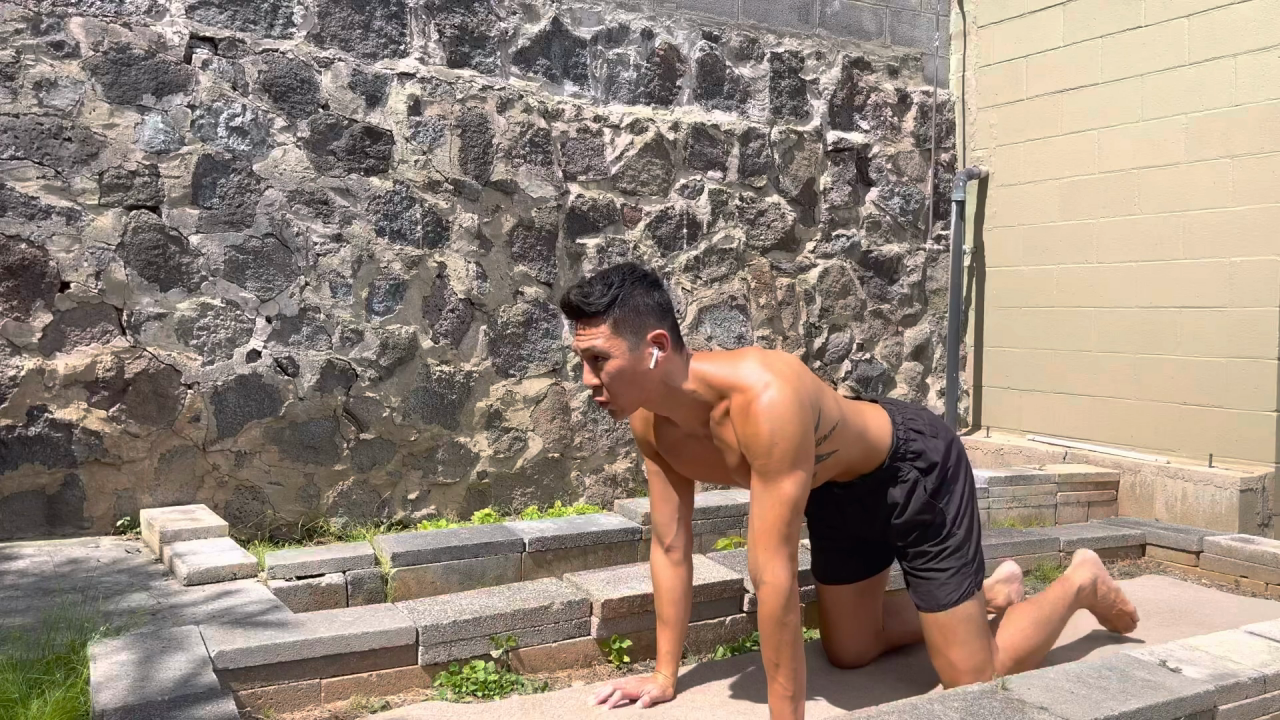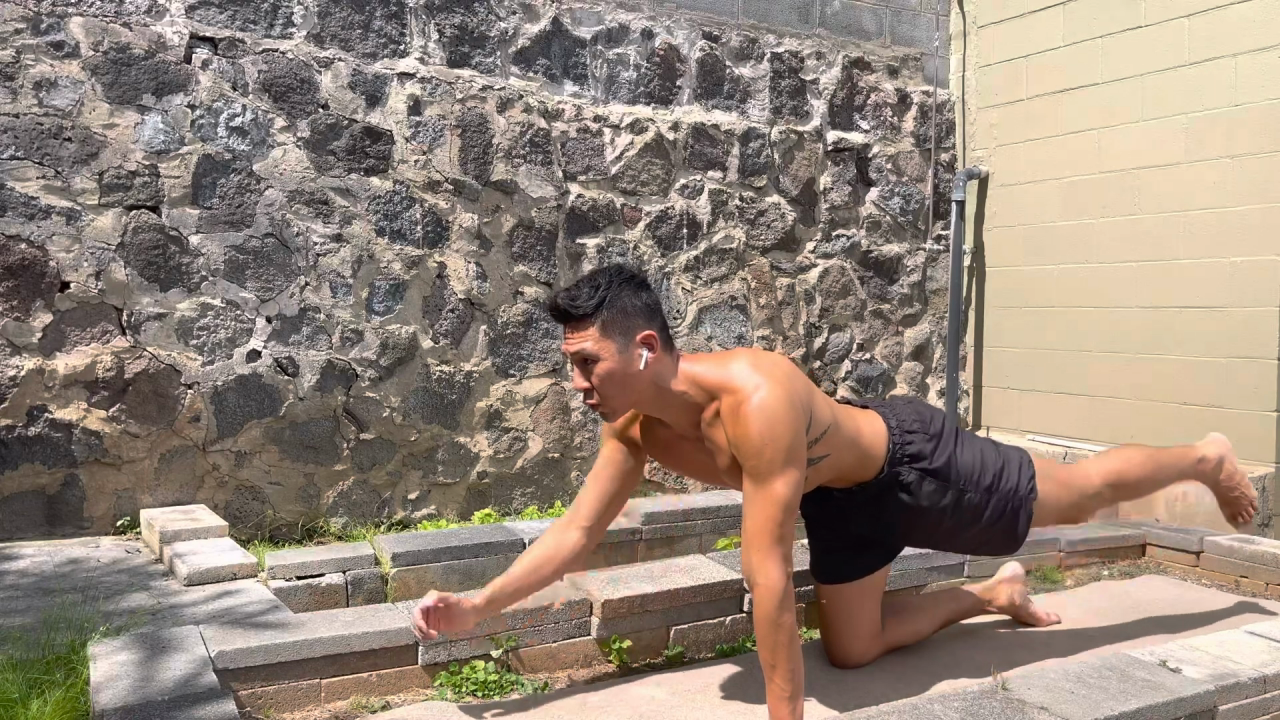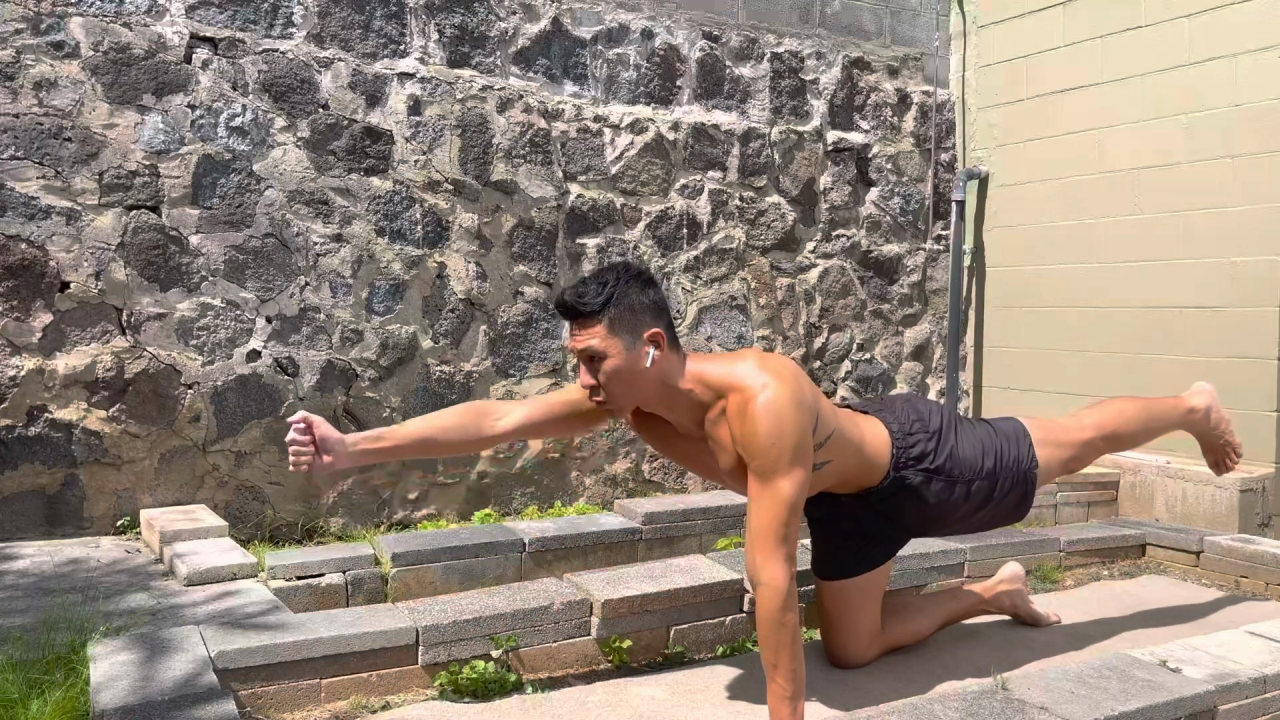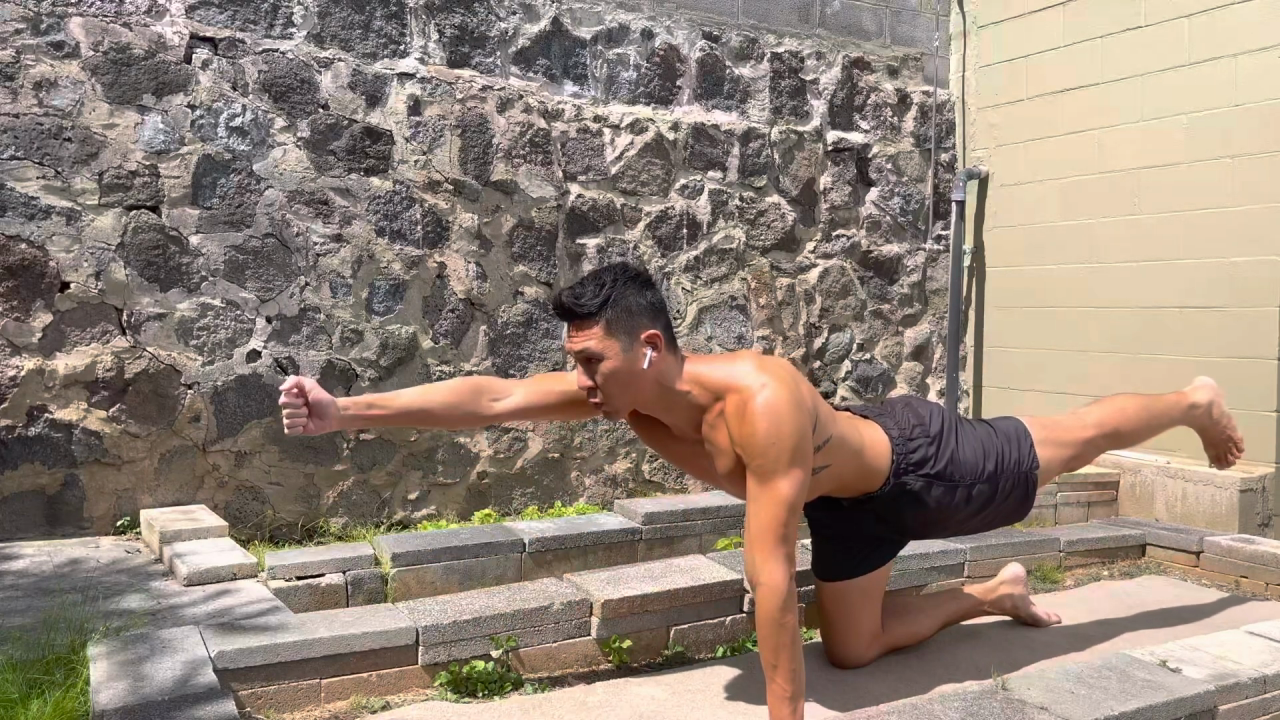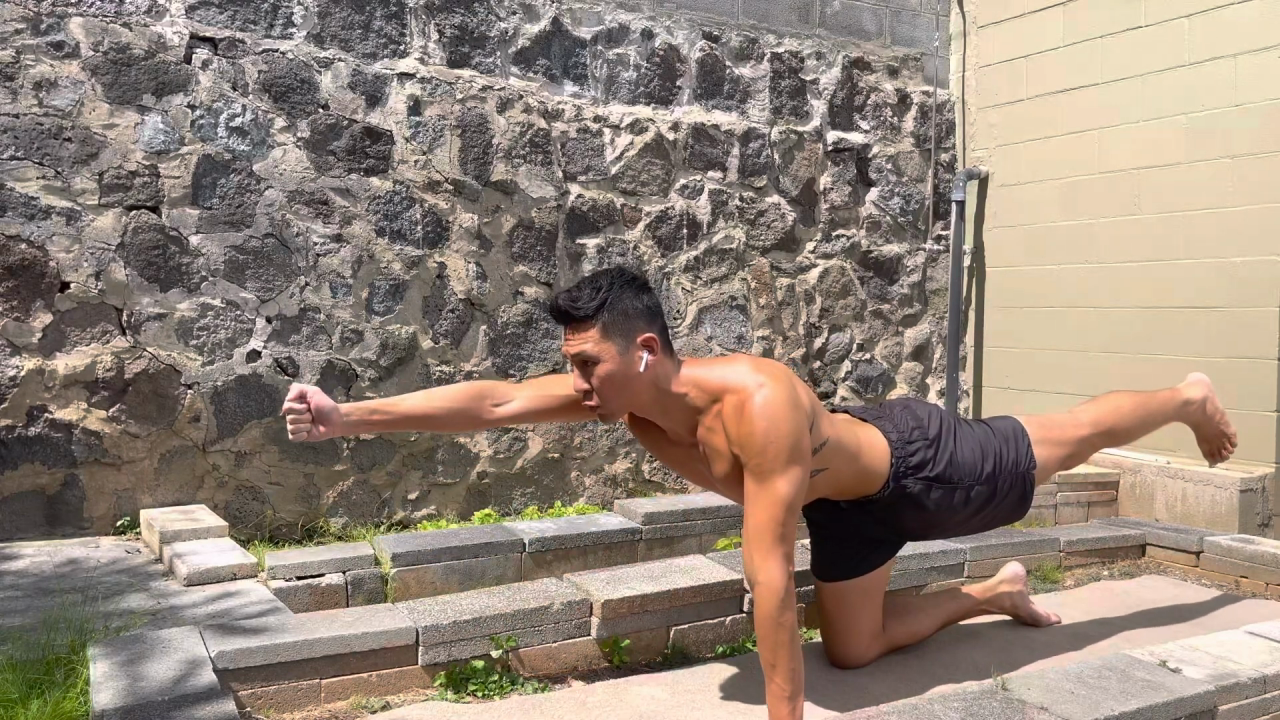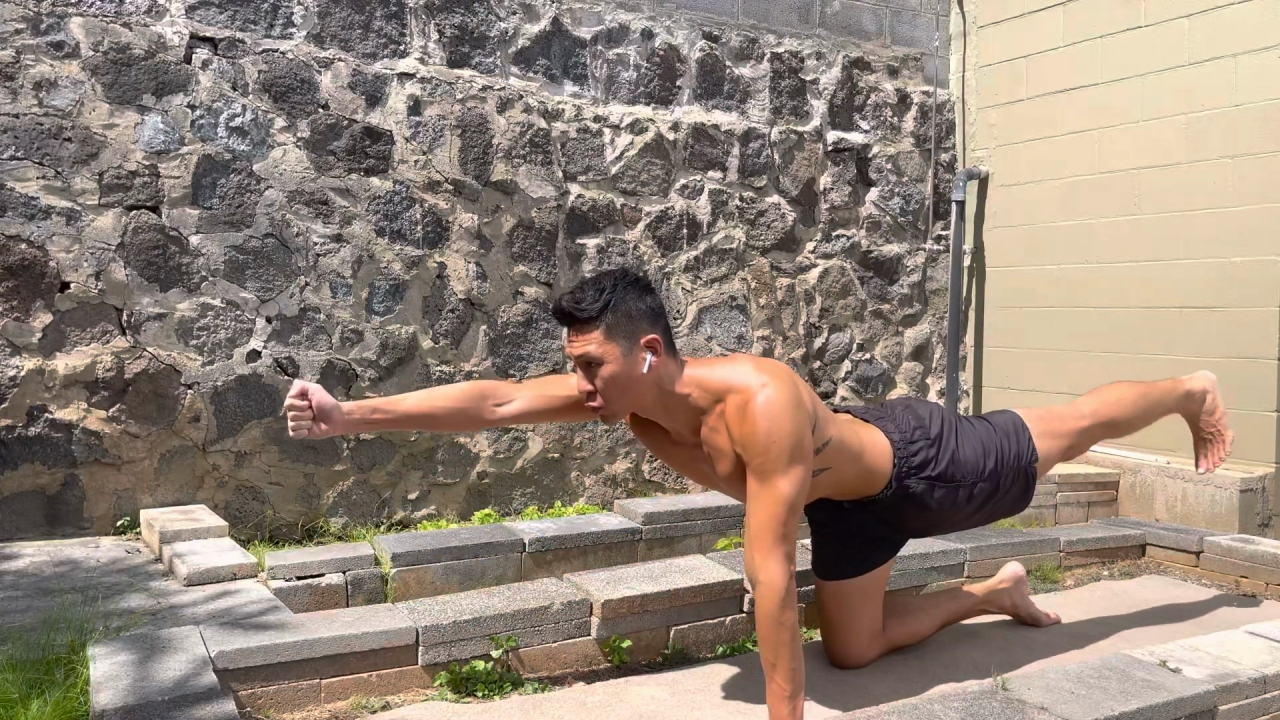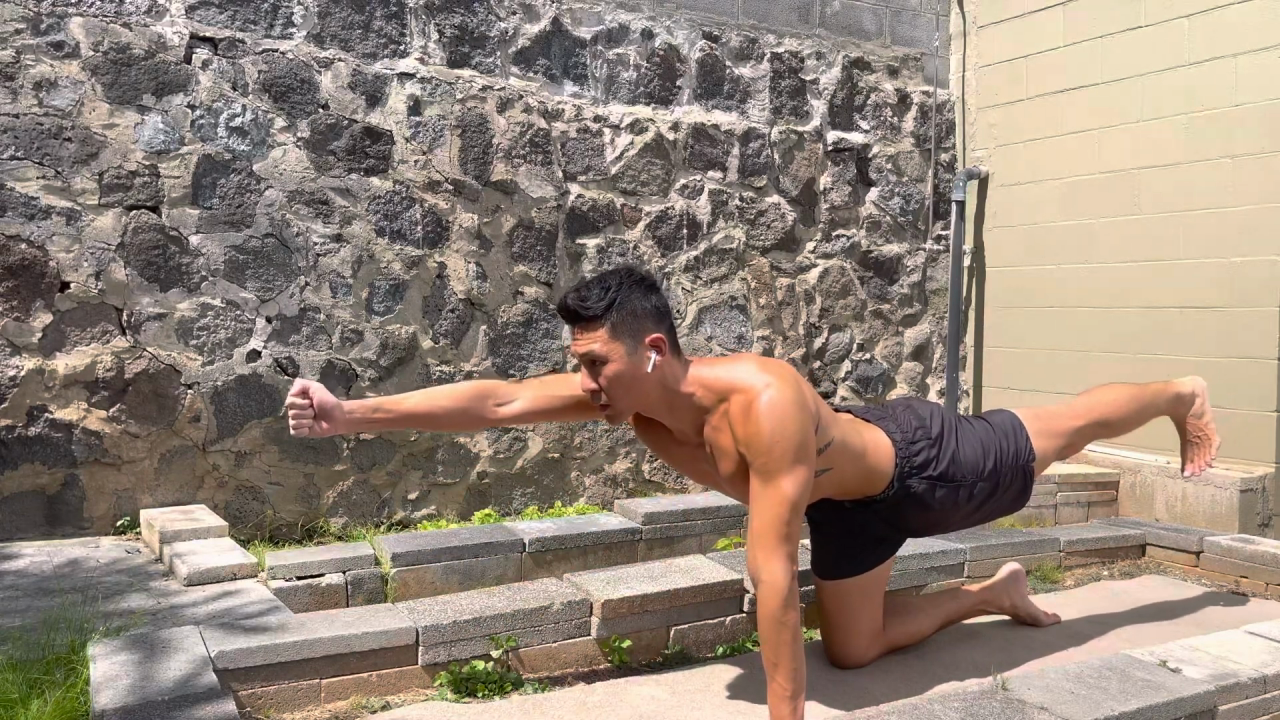
dt=0.7s
person 1, frame 1
left shoulder: (765, 400)
right shoulder: (649, 423)
left elbow: (773, 574)
right elbow: (670, 547)
left hip: (914, 463)
right hip: (840, 485)
right knee: (848, 652)
left ankle: (1079, 581)
right ankle: (990, 589)
person 1, frame 2
left shoulder: (757, 401)
right shoulder: (634, 422)
left elbow: (768, 578)
right elbow: (576, 531)
right wrist: (476, 606)
left hip: (912, 461)
right hip: (841, 489)
left knee: (1076, 494)
right knee: (852, 649)
left ankle: (1205, 459)
right ankle: (993, 594)
person 1, frame 3
left shoulder: (761, 398)
right shoulder: (624, 397)
left elbow: (769, 572)
right elbow: (494, 419)
right wrist: (353, 447)
left hip: (915, 462)
right hip: (847, 490)
left knee: (1062, 448)
left ankle: (1191, 409)
right ankle: (995, 593)
person 1, frame 4
left shoulder: (760, 399)
right shoulder: (622, 390)
left elbow: (770, 570)
right elbow: (489, 397)
right wrist: (345, 409)
left hip: (917, 463)
right hip: (848, 489)
left knee: (1069, 443)
left ankle: (1193, 402)
right ankle: (996, 594)
person 1, frame 5
left shoulder: (757, 402)
right shoulder: (619, 393)
left elbow: (768, 571)
right elbow: (491, 401)
right wrist: (347, 415)
left hip: (915, 465)
right hip: (845, 490)
left knee: (1064, 441)
left ankle: (1187, 398)
right ankle: (997, 591)
person 1, frame 6
left shoulder: (760, 402)
right shoulder: (619, 392)
left elbow: (770, 572)
right elbow: (494, 400)
right wrist: (347, 414)
left hip: (914, 463)
right hip: (848, 491)
left knee: (1067, 433)
left ankle: (1187, 392)
right ankle: (994, 593)
person 1, frame 7
left shoulder: (763, 403)
right shoulder: (621, 392)
left elbow: (773, 575)
right elbow: (497, 400)
right wrist: (350, 412)
left hip: (915, 464)
right hip: (848, 491)
left knee: (1057, 432)
left ankle: (1178, 396)
right ankle: (994, 594)
